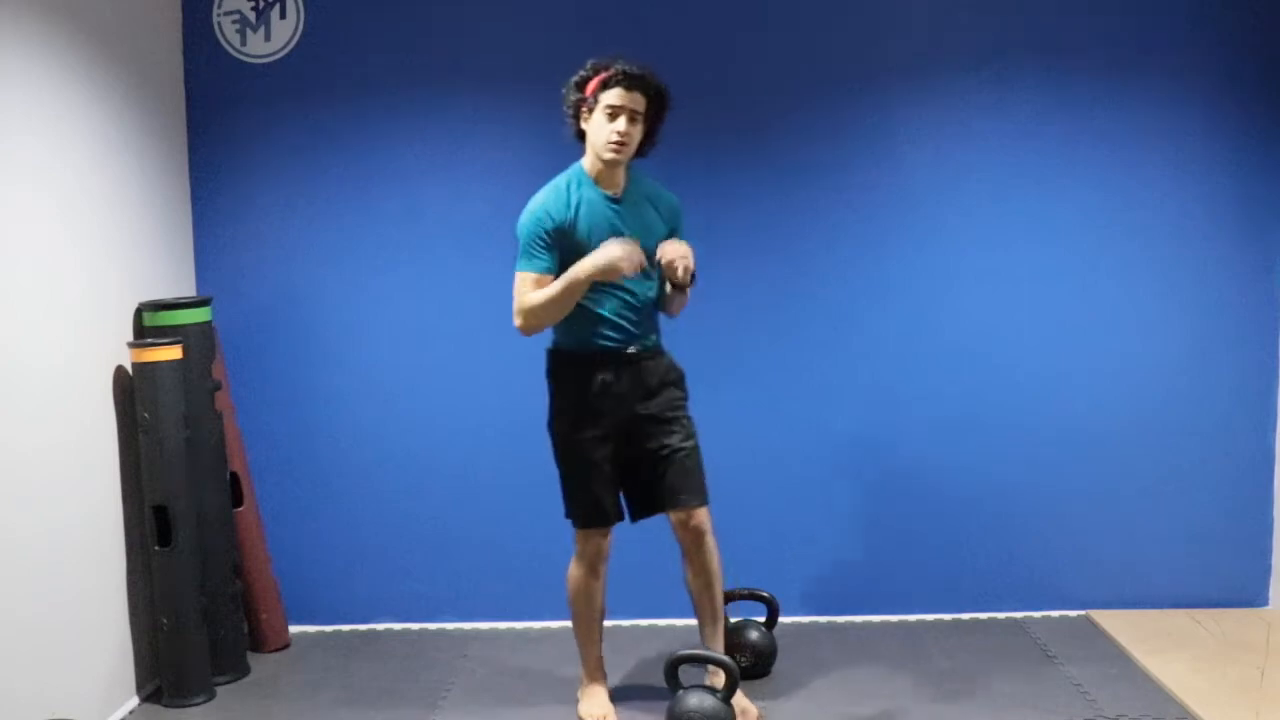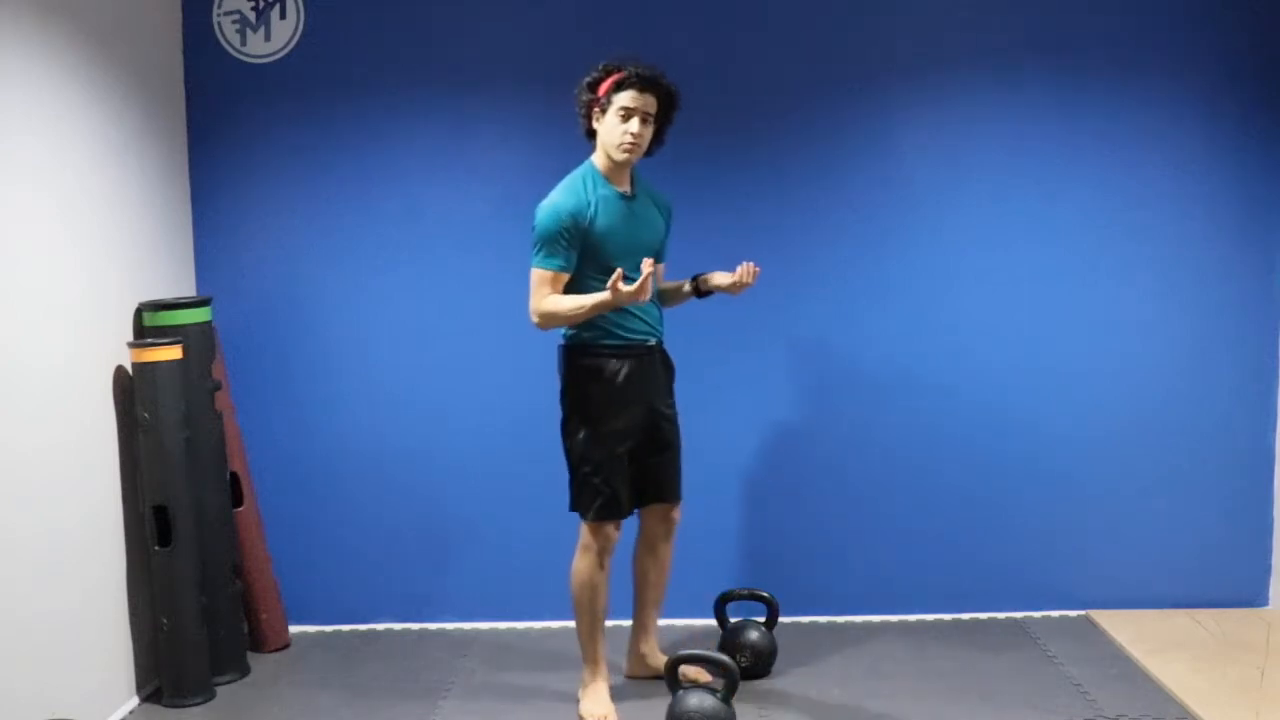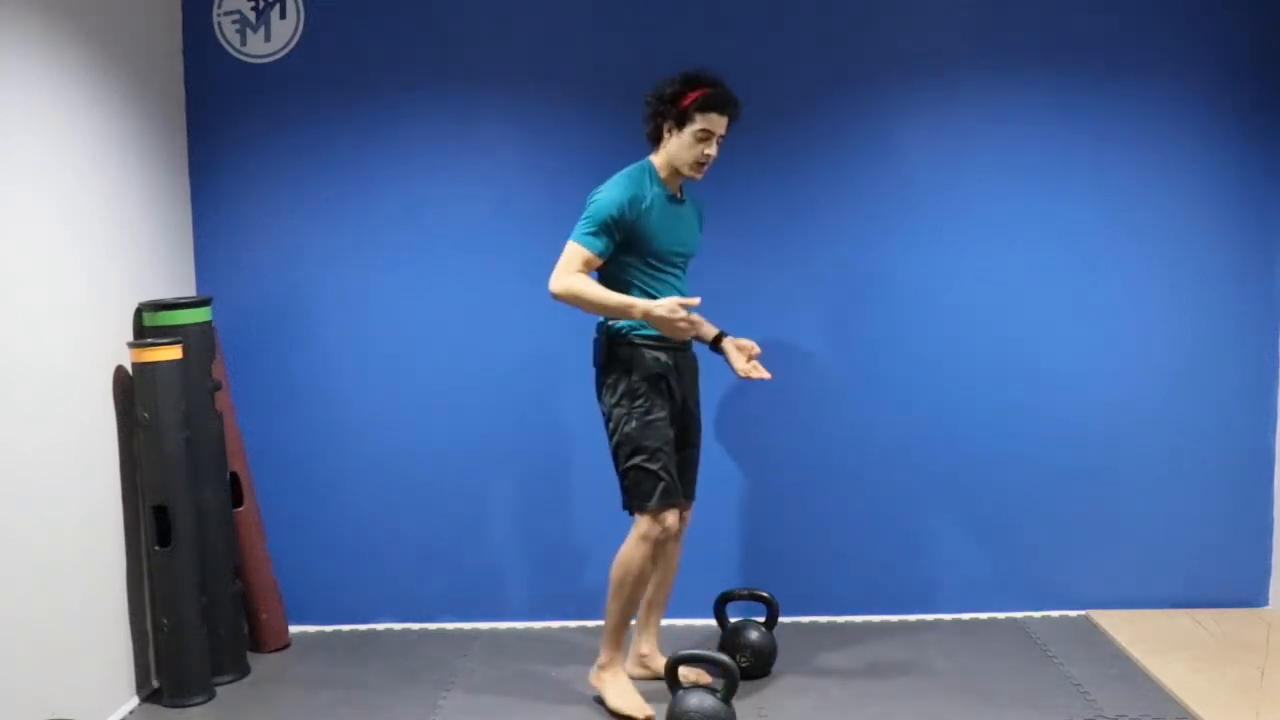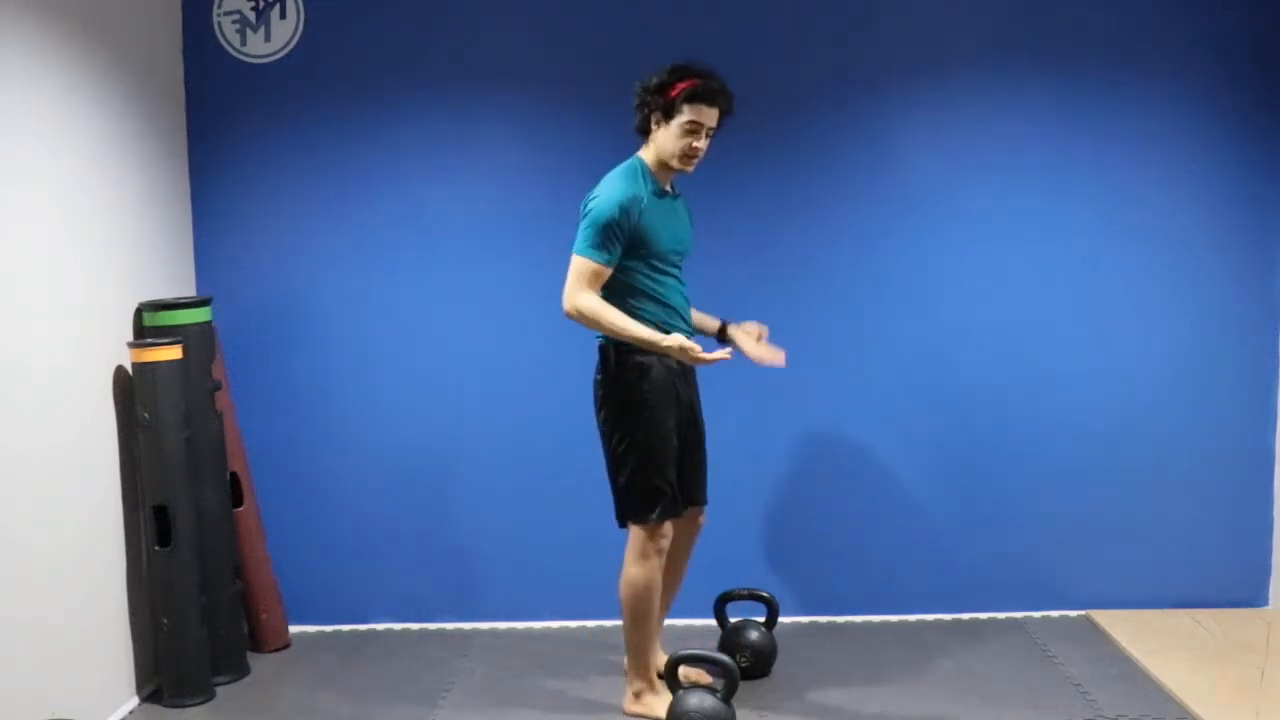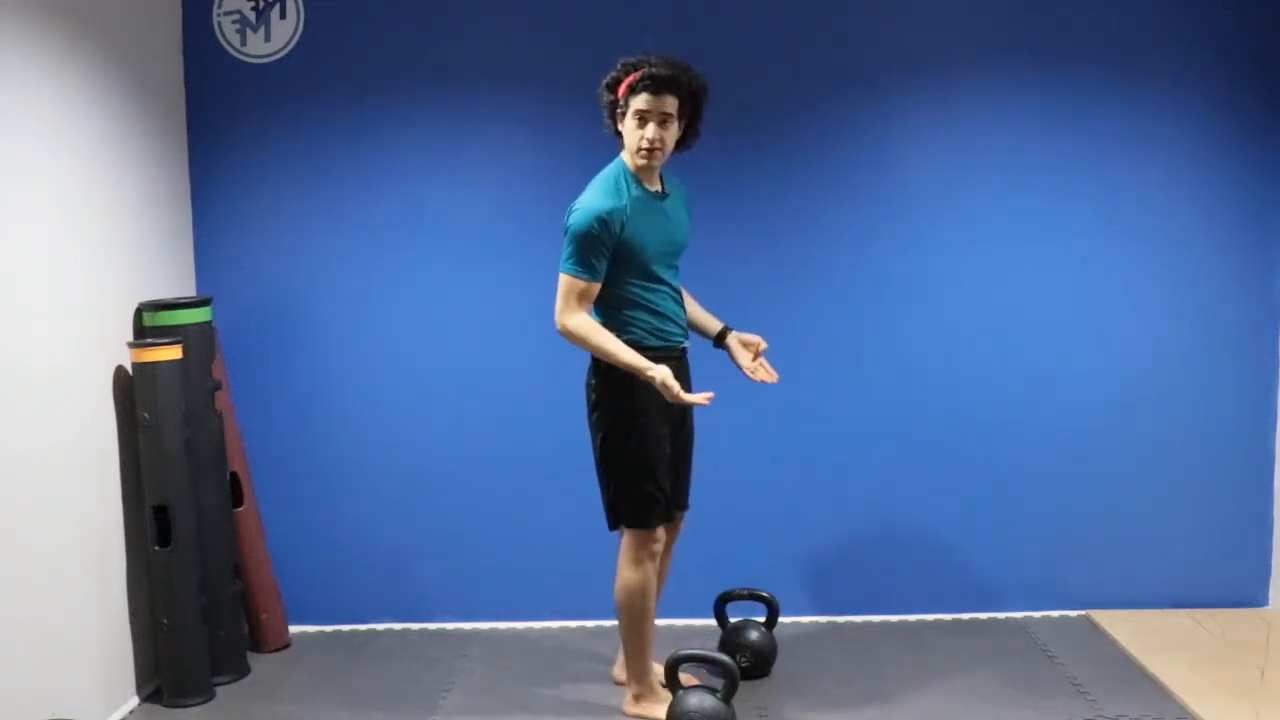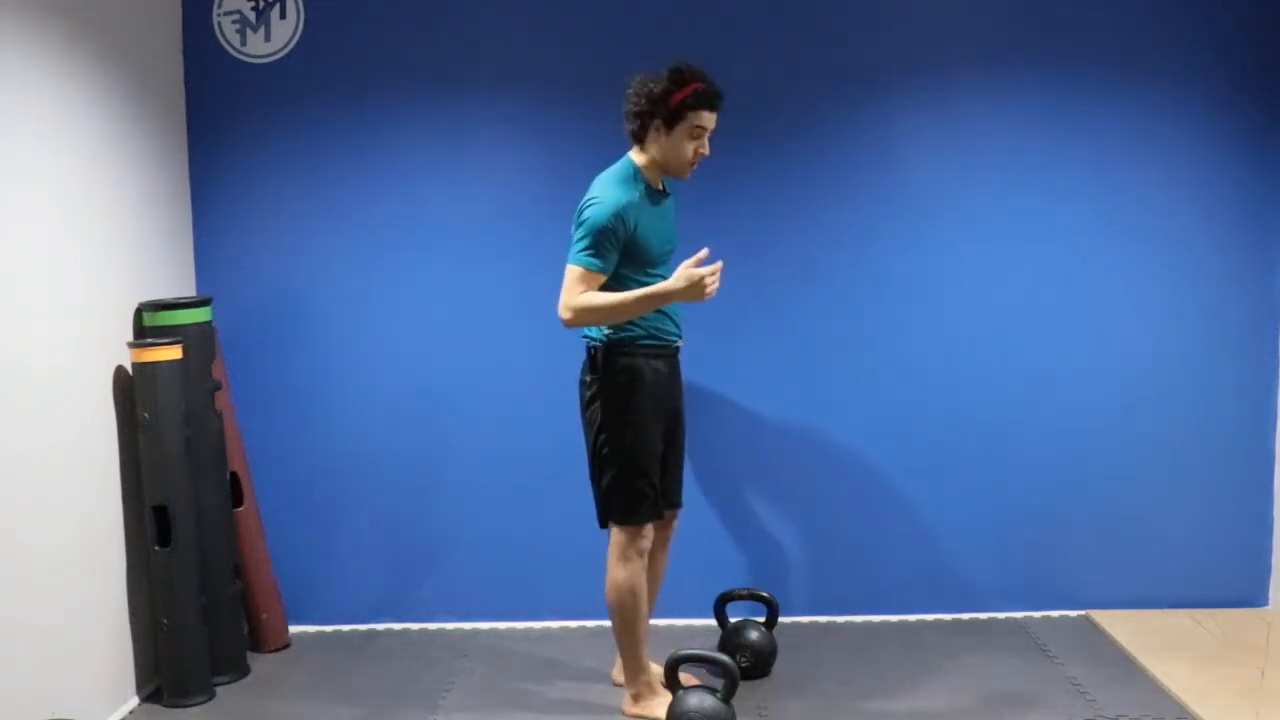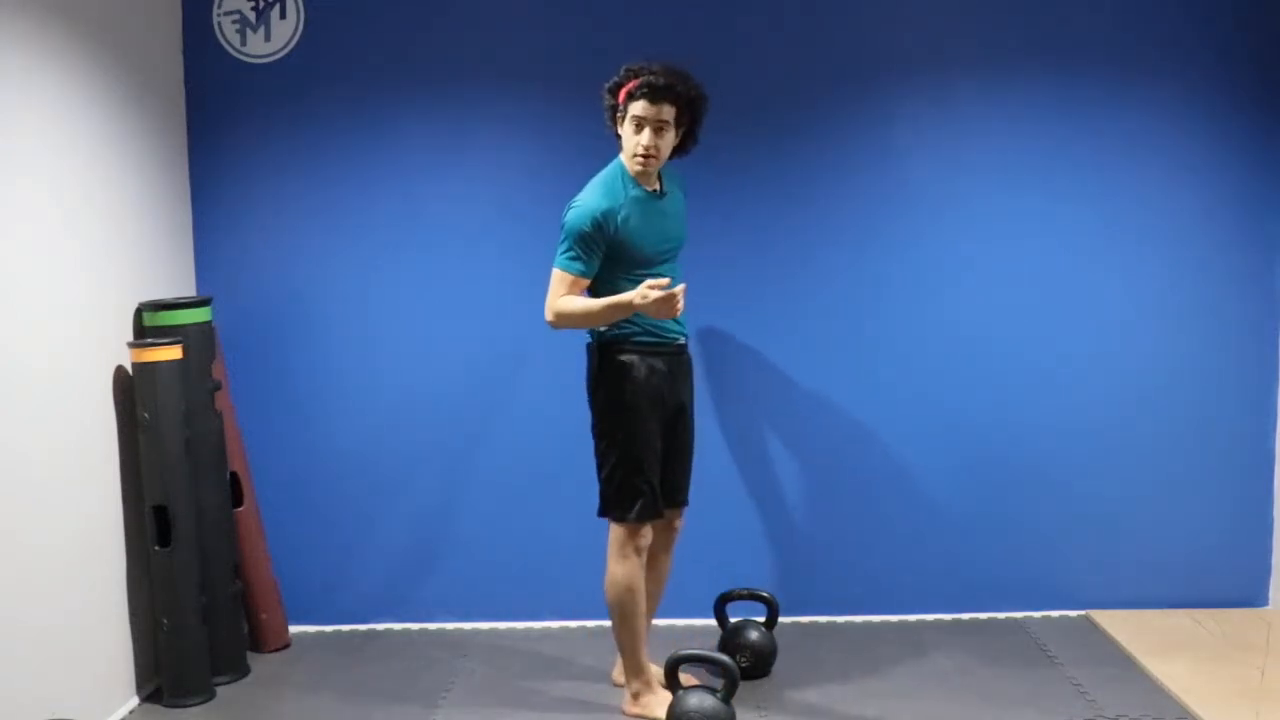
dt=0.7s
person 1, frame 1
left shoulder: (662, 204)
right shoulder: (548, 208)
right elbow: (526, 317)
left wrist: (681, 274)
right wrist: (589, 268)
left hip: (653, 374)
right hip: (585, 382)
left knee: (694, 523)
right knee: (592, 542)
person 1, frame 2
left shoulder: (655, 203)
right shoulder: (565, 205)
right elbow: (542, 309)
left wrist: (704, 284)
right wrist: (612, 299)
left hip: (652, 369)
right hip: (597, 375)
left knee: (662, 516)
right knee: (599, 531)
left ankle: (644, 650)
person 1, frame 3
left shoulder: (690, 208)
right shoulder: (620, 196)
right elbow: (563, 282)
left wrist: (718, 340)
right wrist: (647, 311)
left hip: (676, 364)
right hip: (632, 365)
left knee: (677, 516)
right knee: (656, 518)
left ankle: (646, 650)
right ankle: (607, 663)
person 1, frame 4
left shoulder: (673, 198)
right shoulder: (616, 197)
right elbow: (577, 299)
left wrist: (723, 330)
right wrist: (664, 342)
left hip: (672, 376)
right hip: (634, 377)
left knee: (688, 517)
right knee: (650, 531)
left ankle: (650, 651)
person 1, frame 5
left shoulder: (675, 195)
right shoulder: (598, 208)
right elbow: (570, 317)
left wrist: (724, 336)
right wrist: (647, 371)
left hip: (671, 374)
right hip: (629, 383)
left knee: (668, 528)
right knee: (642, 538)
left ankle: (634, 660)
person 1, frame 6
left shoulder: (659, 191)
right shoulder: (611, 201)
right elbow: (572, 307)
right wrist: (669, 292)
left hip: (660, 368)
right hip: (623, 374)
left knee: (661, 523)
right knee: (631, 533)
left ankle: (633, 660)
person 1, frame 7
left shoulder: (672, 191)
right shoulder: (596, 206)
right elbow: (557, 309)
right wrist: (633, 303)
left hip: (673, 364)
right hip: (626, 370)
left knee: (667, 523)
right knee: (631, 530)
left ankle: (634, 659)
